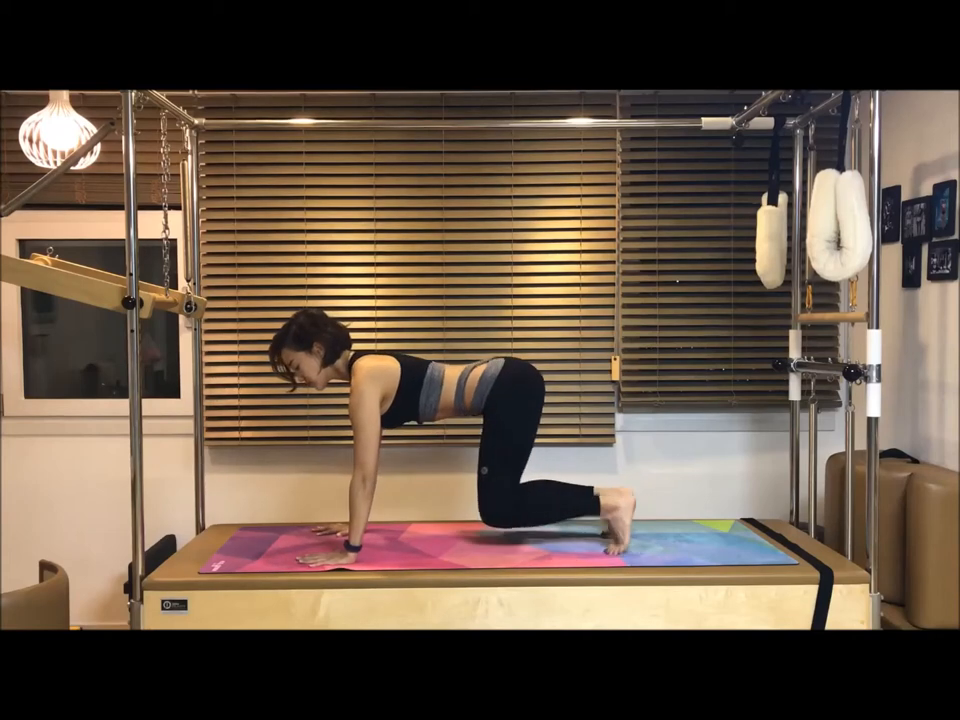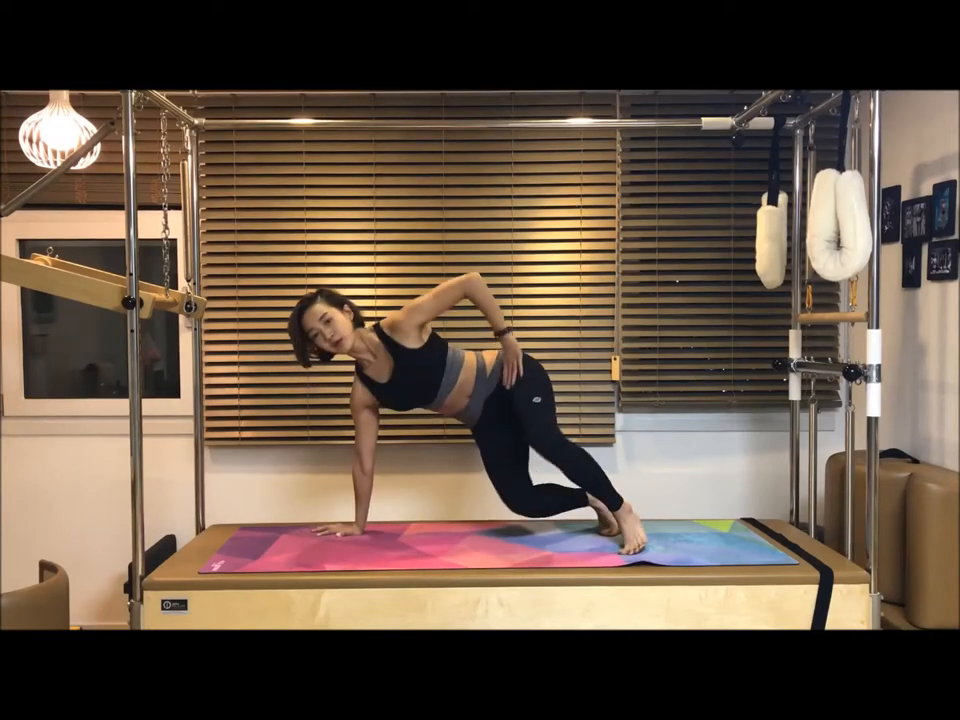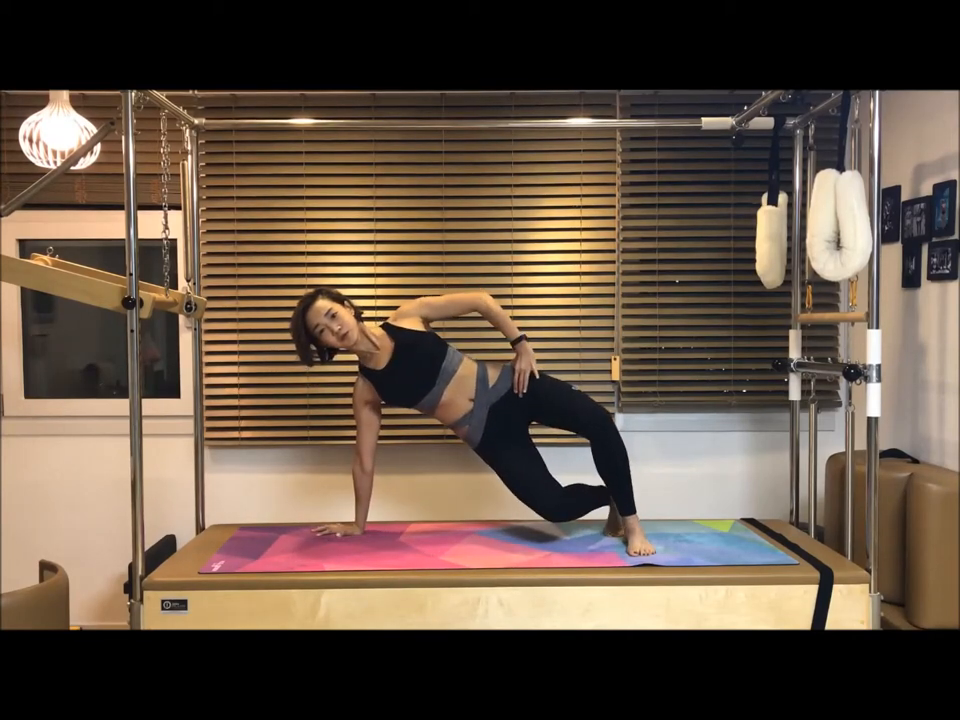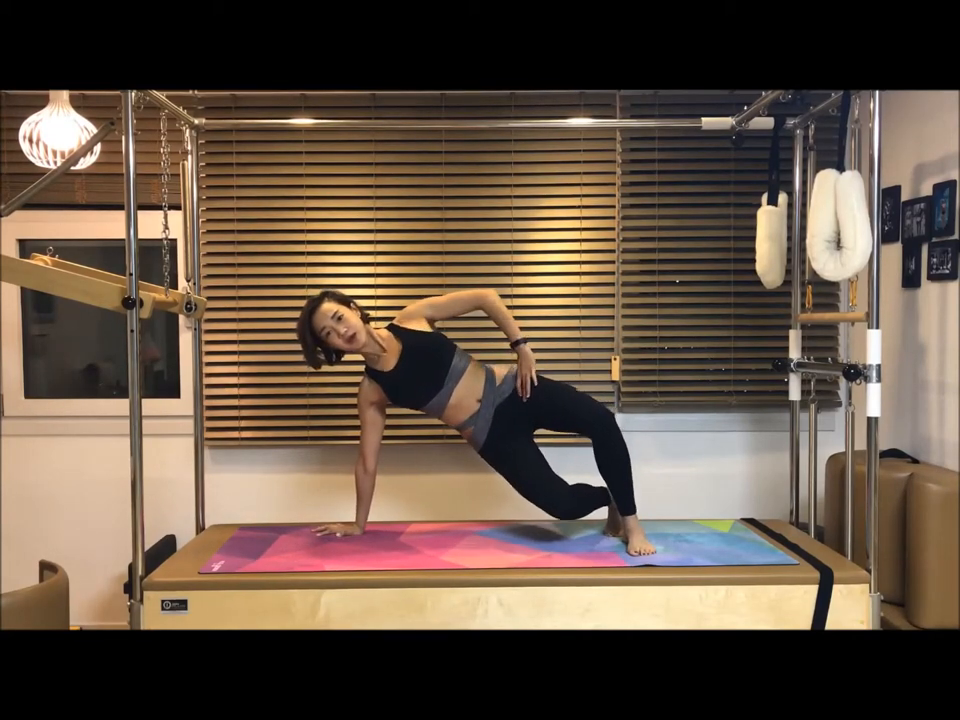
dt=1s
person 1, frame 1
left shoulder: (365, 380)
right shoulder: (368, 371)
left elbow: (365, 473)
right elbow: (368, 465)
left wrist: (351, 549)
right wrist: (354, 524)
left hip: (511, 387)
right hip: (506, 384)
left knee: (497, 509)
right knee: (501, 494)
left ankle: (610, 505)
right ankle: (606, 497)
person 1, frame 2
left shoulder: (401, 327)
right shoulder: (363, 391)
left elbow: (471, 281)
right elbow: (364, 461)
left wrist: (505, 335)
right wrist: (358, 523)
left hip: (513, 374)
right hip: (487, 415)
left knee: (545, 439)
right knee: (520, 500)
left ankle: (622, 510)
right ankle: (592, 498)
person 1, frame 3
left shoulder: (407, 317)
right shoulder: (366, 389)
left elbow: (480, 300)
right elbow: (364, 460)
left wrist: (521, 343)
right wrist: (358, 524)
left hip: (510, 387)
right hip: (489, 433)
left knee: (597, 421)
right knee: (554, 507)
left ankle: (631, 521)
right ankle: (608, 496)
person 1, frame 4
left shoulder: (412, 319)
right shoulder: (371, 390)
left elbow: (486, 297)
right elbow: (367, 462)
left wrist: (521, 346)
right wrist: (358, 524)
left hip: (514, 391)
right hip: (493, 435)
left knee: (600, 420)
right knee: (563, 505)
left ankle: (630, 521)
right ankle: (610, 497)
